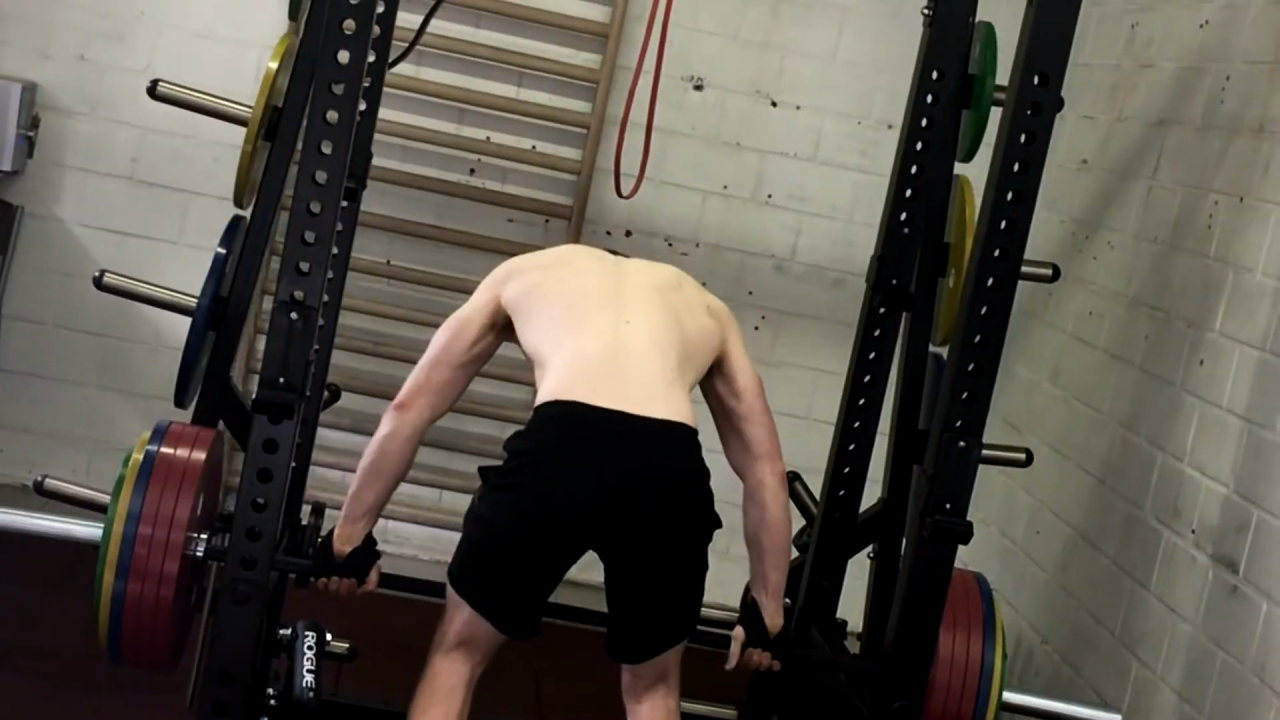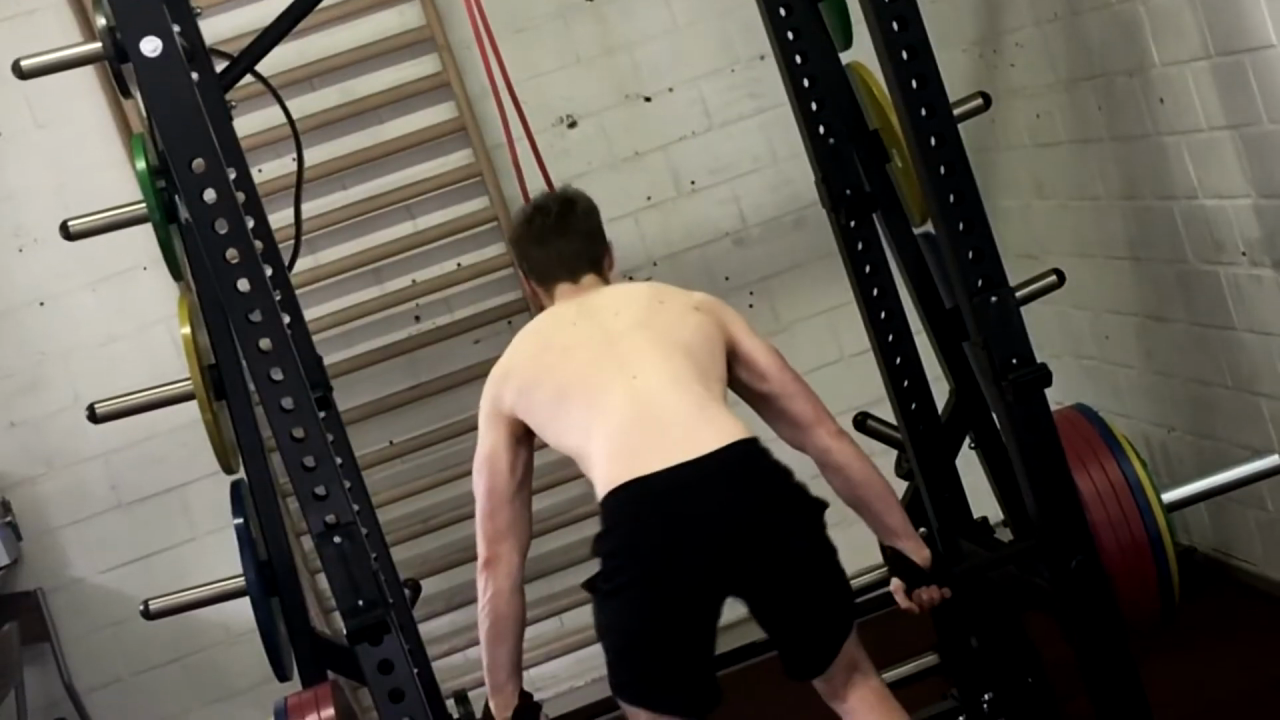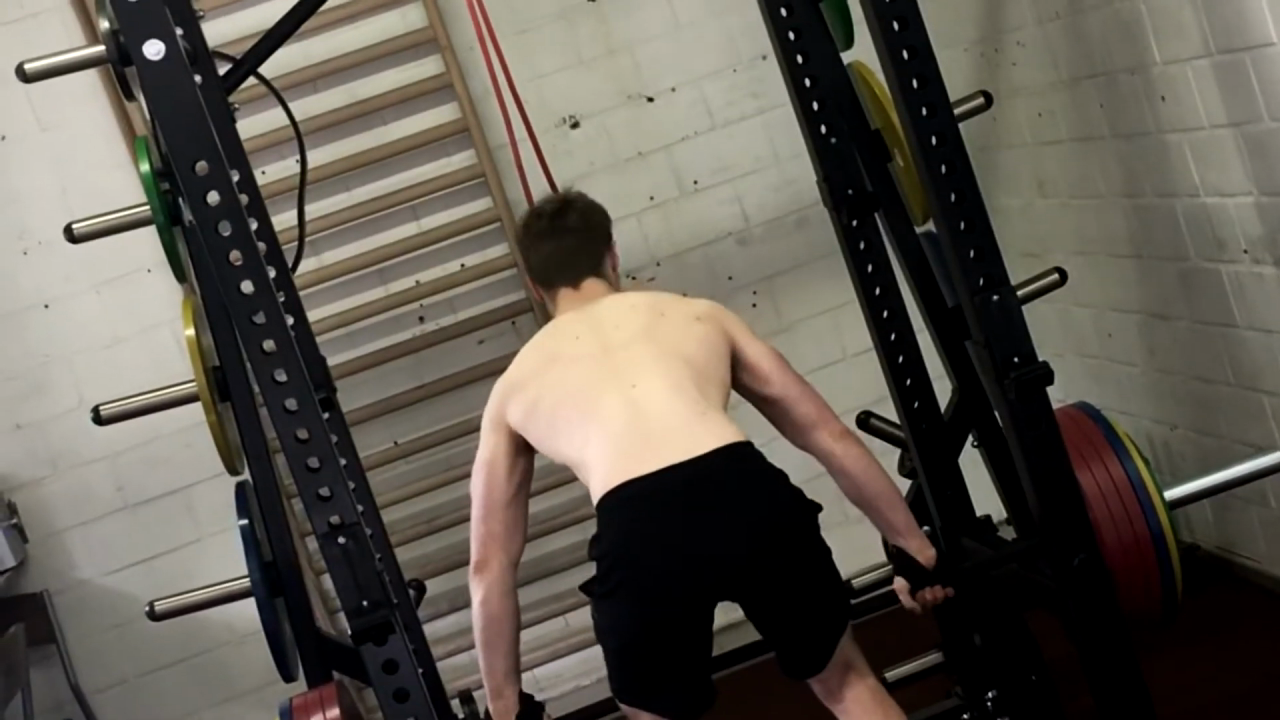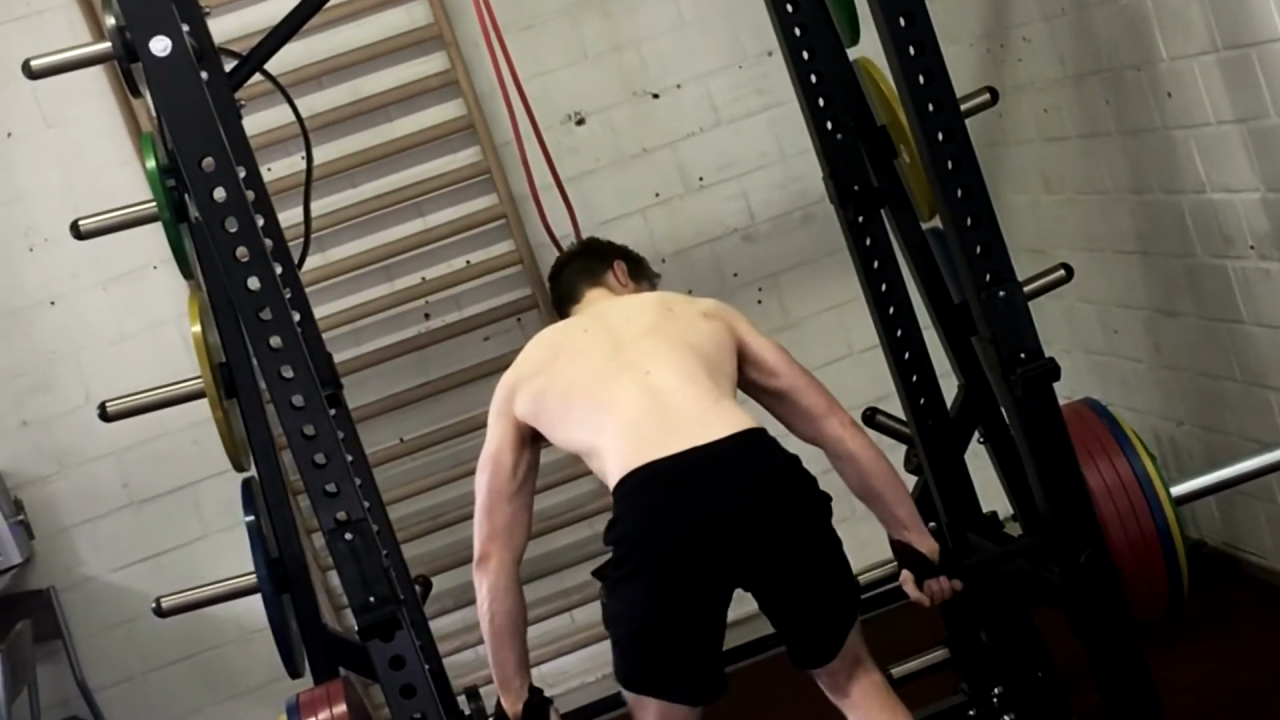
dt=0.7s
person 1, frame 1
left shoulder: (526, 272)
right shoulder: (705, 306)
left elbow: (410, 409)
right elbow: (764, 467)
left wrist: (350, 537)
right wrist: (767, 614)
left hip: (558, 454)
right hip: (669, 477)
left knee: (459, 653)
person 1, frame 2
left shoulder: (511, 372)
right shoulder: (694, 306)
left elbow: (498, 556)
right elbow: (822, 435)
right wrist: (910, 548)
left hip: (644, 530)
right hip: (758, 493)
person 1, frame 3
left shoulder: (517, 384)
right shoulder: (699, 315)
left elbow: (491, 563)
right elbow: (829, 437)
right wrist: (915, 547)
left hip: (640, 538)
right hip: (751, 499)
person 1, frame 4
left shoulder: (525, 373)
right shoulder: (702, 311)
left elbow: (493, 554)
right elbow: (836, 429)
right wrist: (919, 544)
left hip: (656, 519)
right hip: (769, 482)
right knee: (850, 677)
